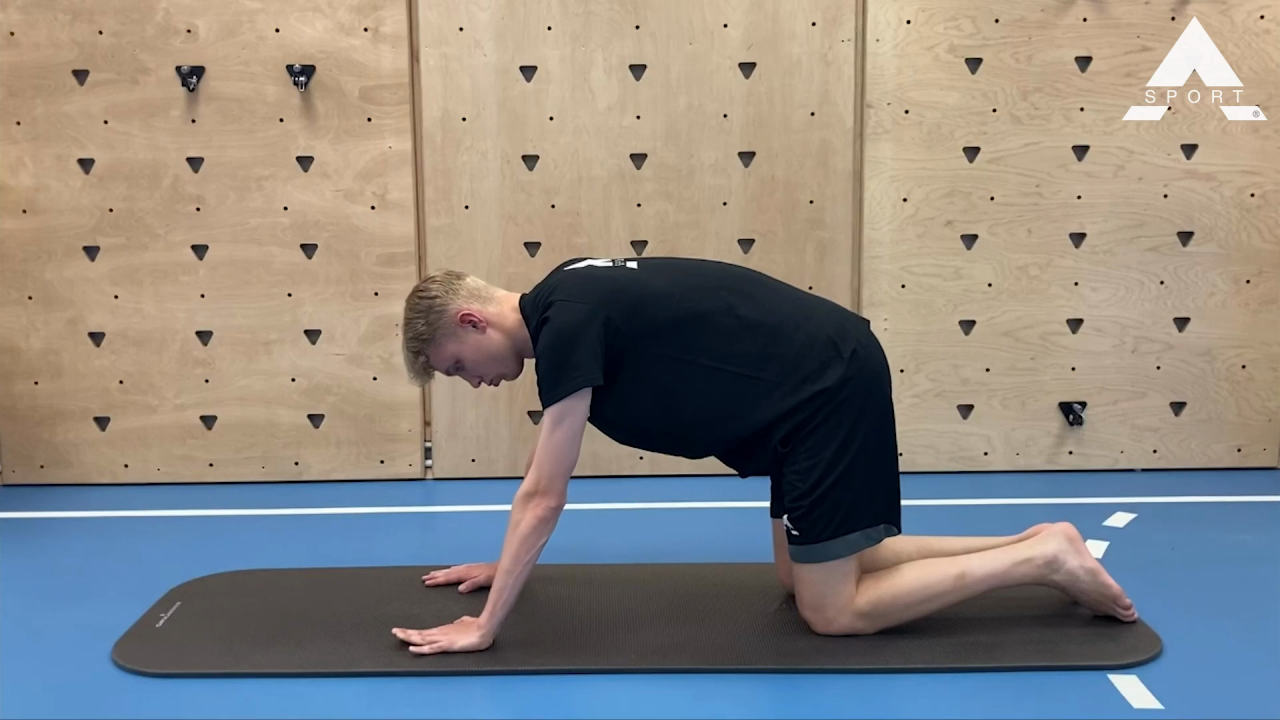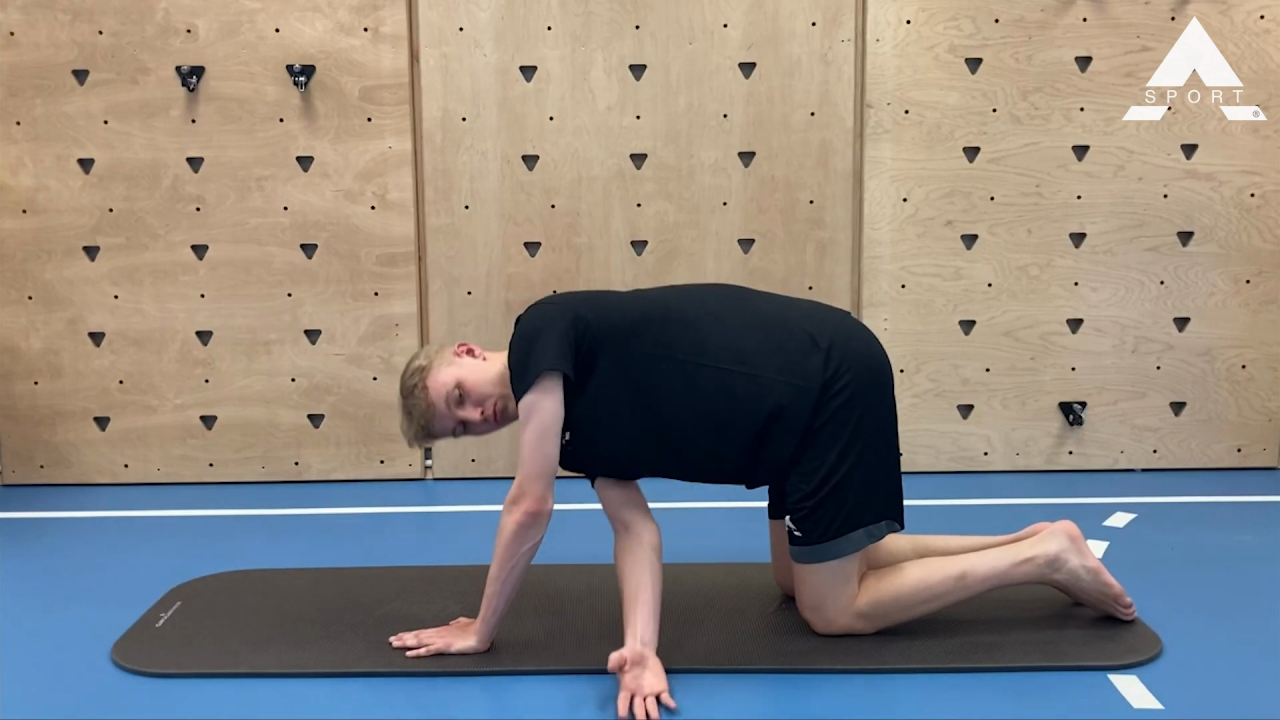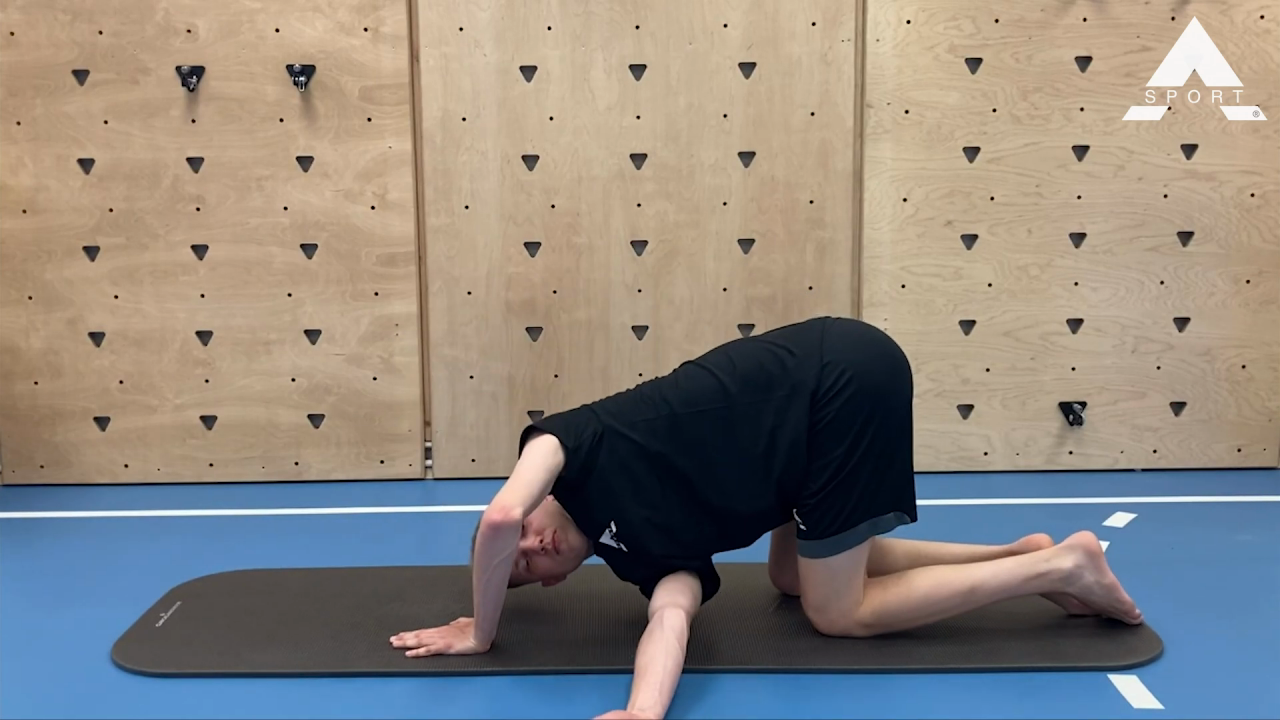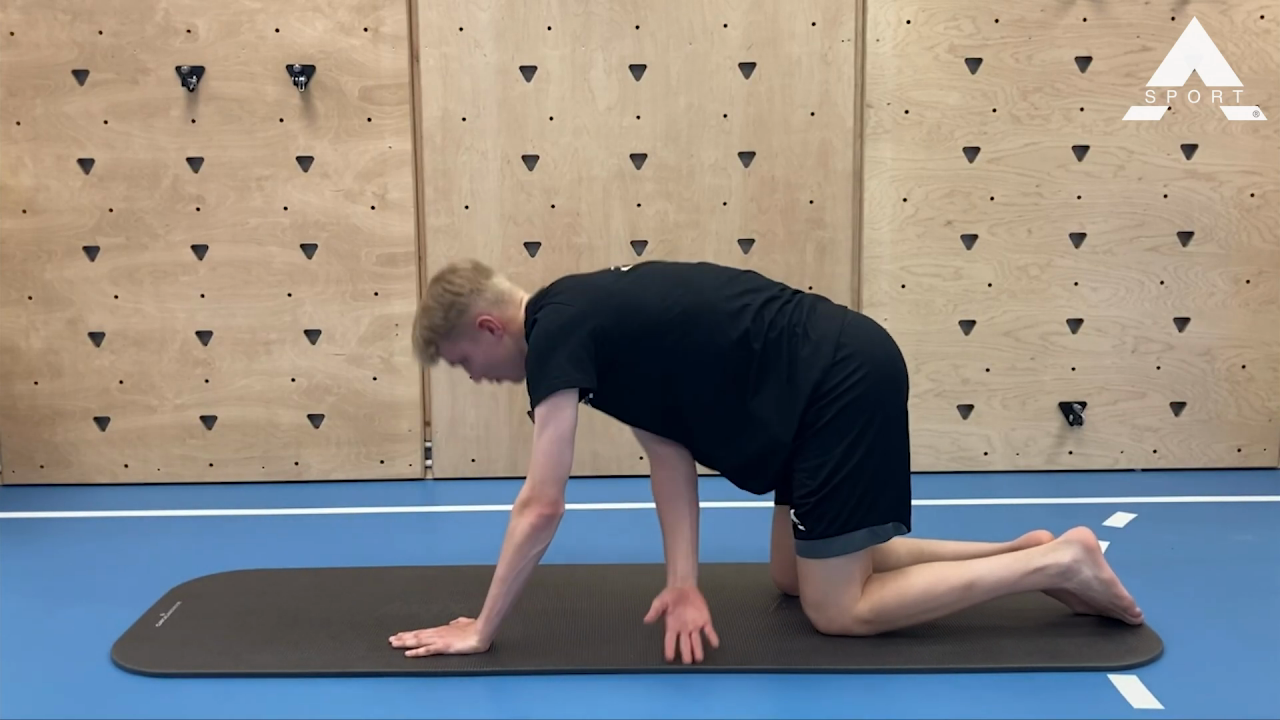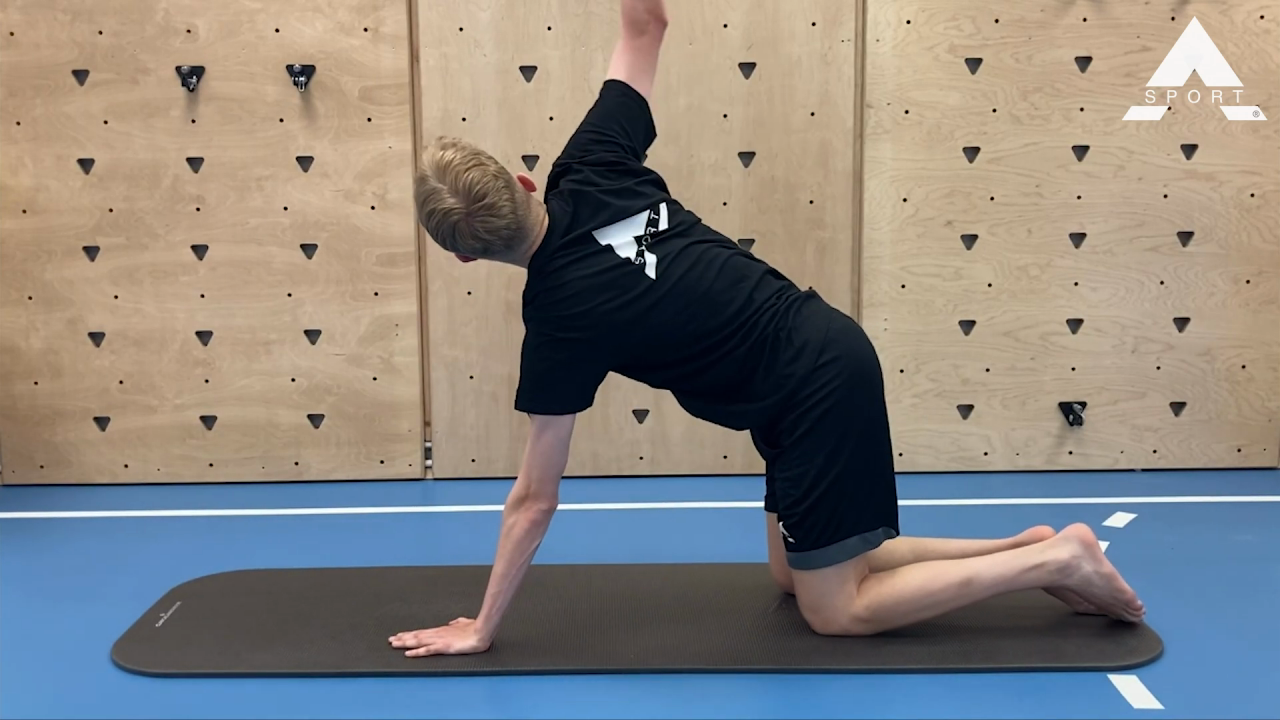
dt=1s
person 1, frame 1
left shoulder: (567, 326)
right shoulder: (566, 308)
left elbow: (544, 496)
right elbow: (544, 475)
left wrist: (483, 627)
right wrist: (505, 563)
left hip: (829, 387)
right hip: (824, 376)
left knee: (832, 610)
right knee: (803, 572)
left ankle: (1046, 561)
right ankle: (1033, 543)
person 1, frame 2
left shoulder: (541, 332)
right shoulder: (572, 427)
left elbow: (530, 506)
right elbow: (636, 527)
left wrist: (480, 631)
right wrist: (640, 647)
left hip: (833, 379)
right hip: (822, 381)
left knee: (833, 609)
right knee: (799, 576)
left ankle: (1044, 556)
right ankle: (1024, 543)
person 1, frame 3
left shoulder: (562, 442)
left elbow: (497, 517)
right elbow: (673, 617)
left wrist: (481, 632)
left hip: (843, 377)
right hip: (837, 377)
left knee: (838, 611)
right knee: (796, 576)
left ankle: (1060, 568)
right ankle: (1020, 553)
person 1, frame 4
left shoulder: (555, 330)
right shoulder: (583, 309)
left elbow: (542, 504)
right elbow: (669, 441)
left wrist: (480, 630)
right wrist: (682, 588)
left hip: (842, 381)
right hip: (842, 365)
left knee: (836, 606)
right knee: (798, 572)
left ankle: (1058, 564)
right ankle: (1022, 550)
person 1, frame 5
left shoulder: (562, 315)
right shoulder: (589, 169)
left elbow: (535, 499)
left wrist: (481, 628)
left hip: (813, 394)
right hip: (825, 355)
left knee: (836, 610)
right knee: (798, 572)
left ankle: (1056, 560)
right ankle: (1026, 547)
